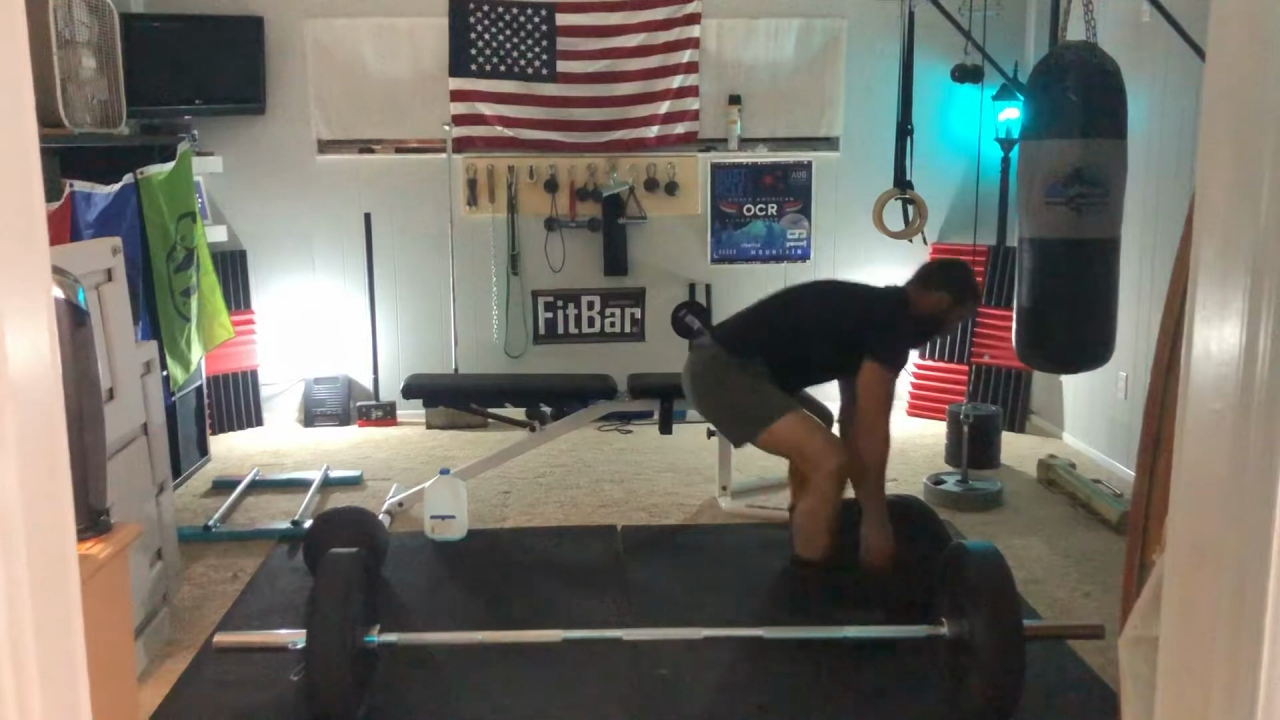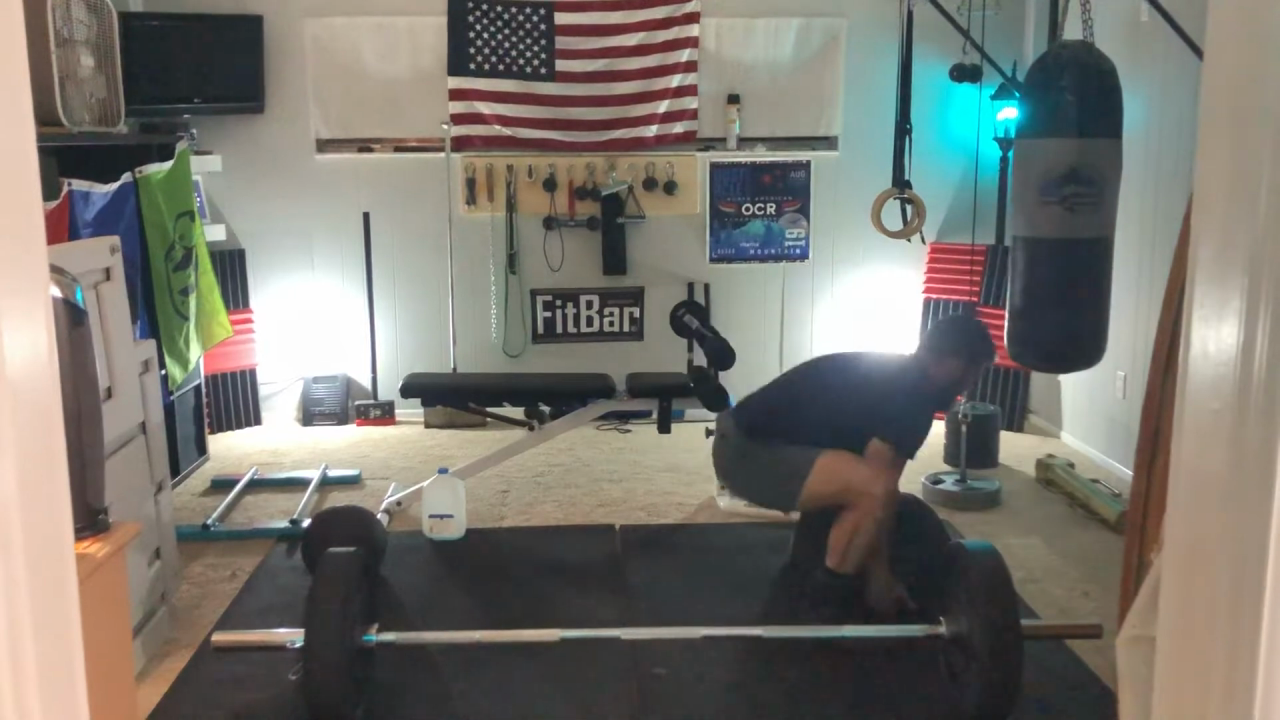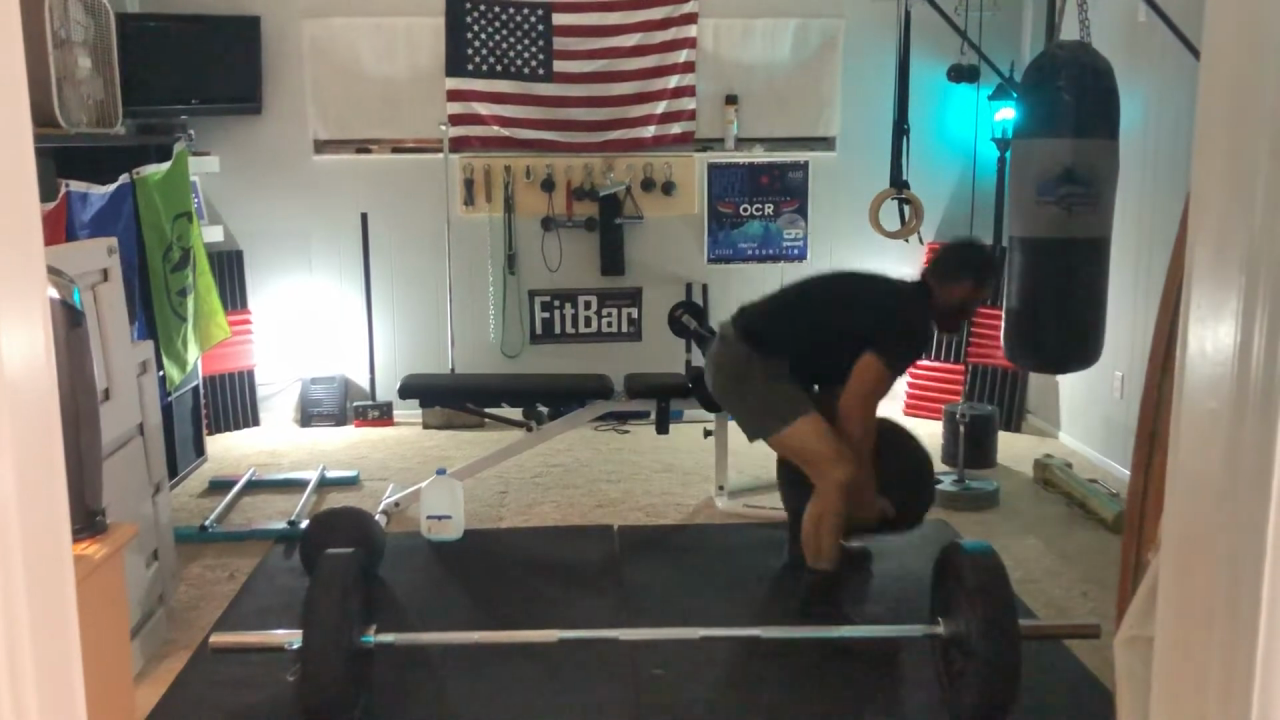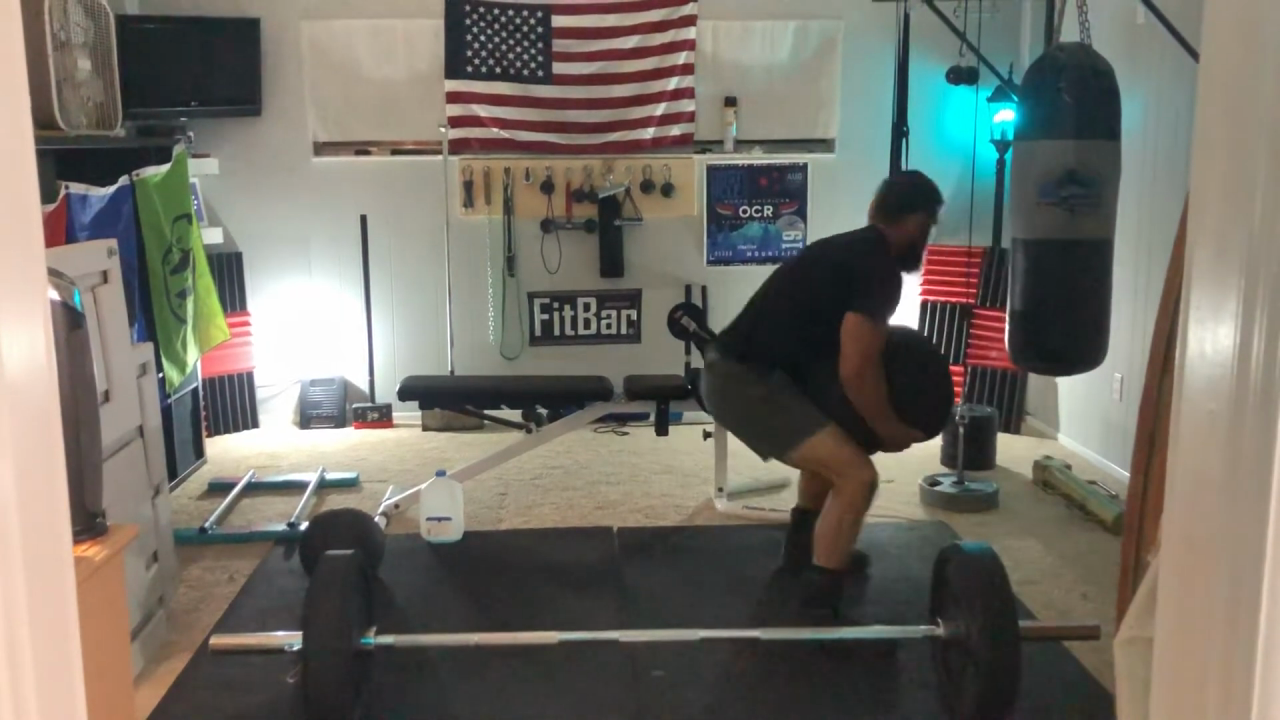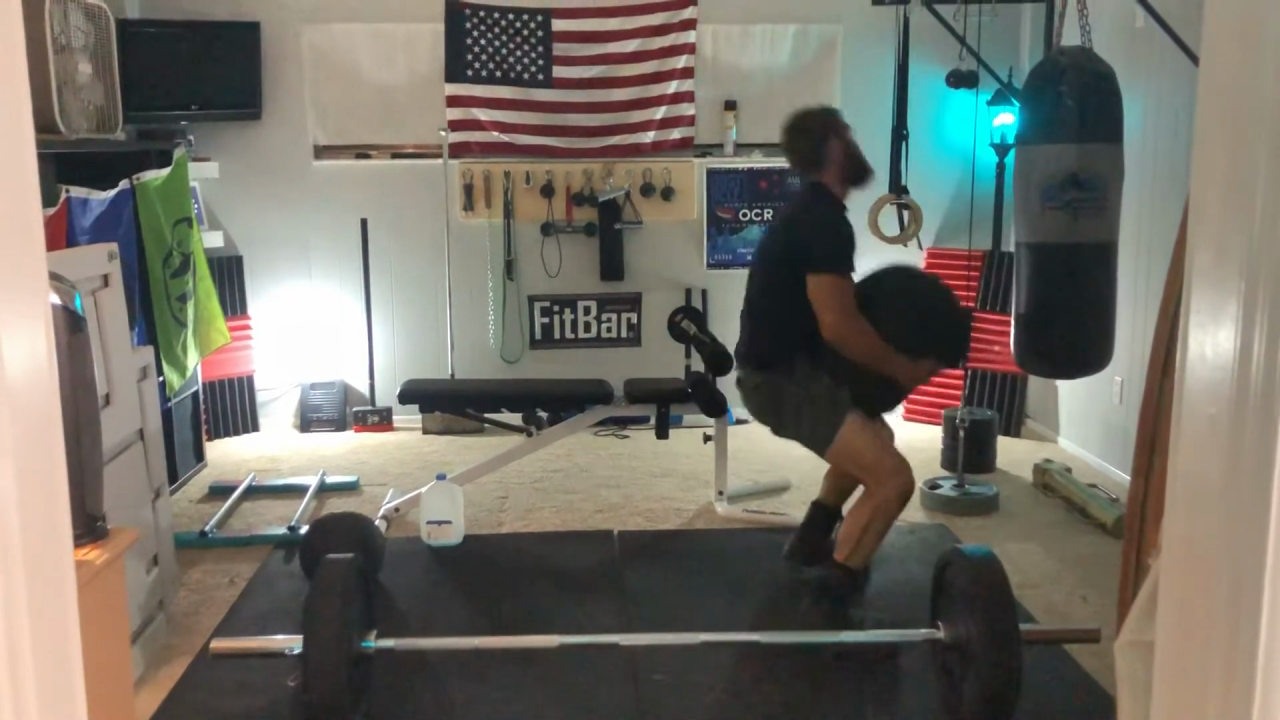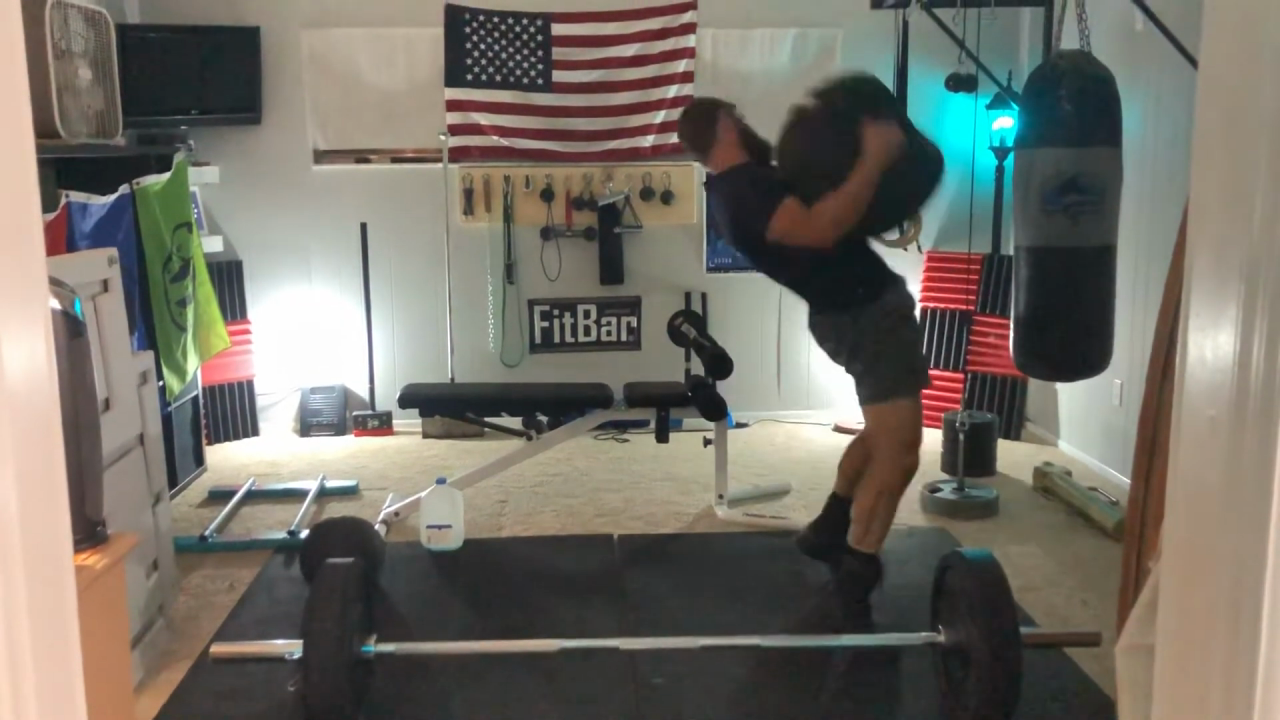
dt=0.4s
person 1, frame 1
left shoulder: (874, 308)
right shoulder: (891, 324)
left elbow: (853, 421)
right elbow: (872, 428)
left wrist: (866, 499)
right wrist: (876, 516)
left hip: (722, 361)
right hip: (723, 371)
left knee: (813, 433)
right knee: (828, 462)
left ankle: (805, 534)
person 1, frame 2
left shoulder: (892, 372)
right shoulder: (910, 402)
left elbow: (860, 472)
right elbow: (877, 487)
right wrist: (880, 579)
left hip: (743, 436)
right hip: (748, 452)
right knee: (874, 489)
left ankle: (818, 566)
right ankle: (828, 606)
person 1, frame 3
left shoulder: (894, 299)
right shoulder: (909, 323)
left elbow: (846, 395)
right elbow: (854, 409)
right wrist: (866, 497)
left hip: (742, 350)
right hip: (747, 363)
left knee: (807, 452)
right knee: (837, 473)
left ankle: (813, 547)
person 1, frame 4
left shoulder: (849, 251)
right shoulder: (879, 270)
right elbow: (856, 370)
right wrist: (891, 430)
left hip: (738, 372)
right hip: (744, 385)
left knee: (834, 442)
right knee: (857, 475)
left ankle: (802, 546)
right ankle: (818, 610)
person 1, frame 5
left shoulder: (809, 214)
right shoulder: (826, 223)
right elbow: (838, 327)
left wrist: (887, 357)
right wrist: (905, 369)
left hip: (785, 367)
right hip: (783, 380)
left knee: (869, 440)
right knee: (892, 478)
left ankle: (812, 541)
right ankle: (831, 596)
person 1, frame 6
left shoulder: (749, 185)
right shoulder: (741, 190)
left elbow: (818, 216)
right elbow: (823, 229)
right wrist: (874, 159)
left hip: (856, 310)
right hip: (862, 315)
left knee: (879, 445)
right knee: (895, 456)
left ankle: (825, 535)
right ankle: (853, 589)
